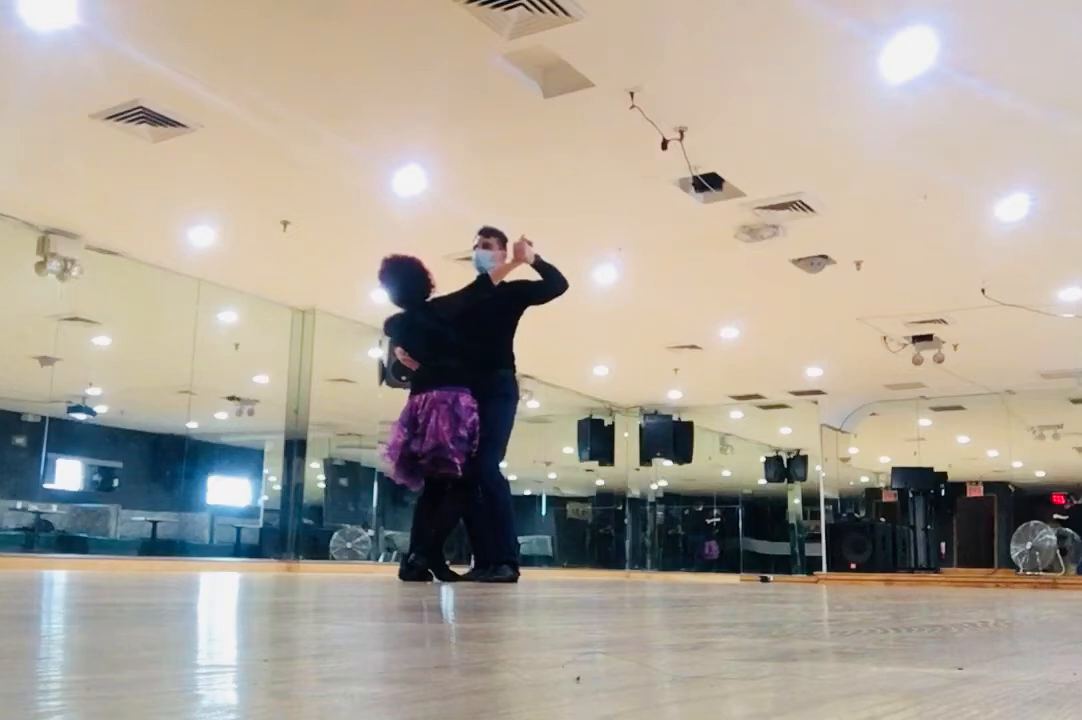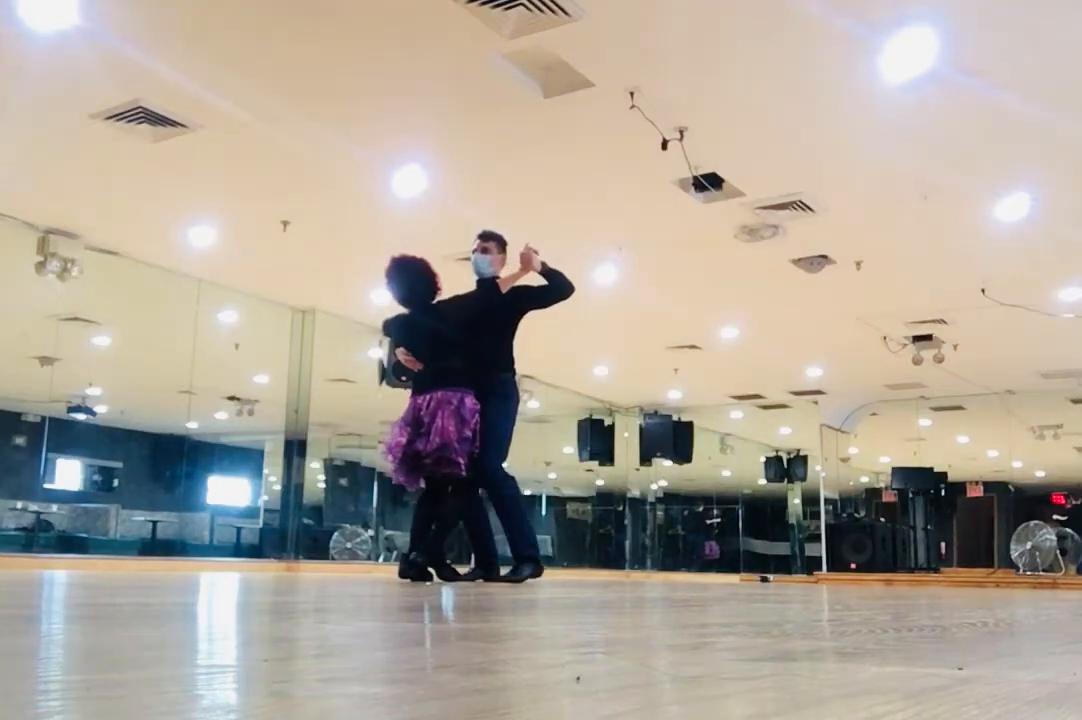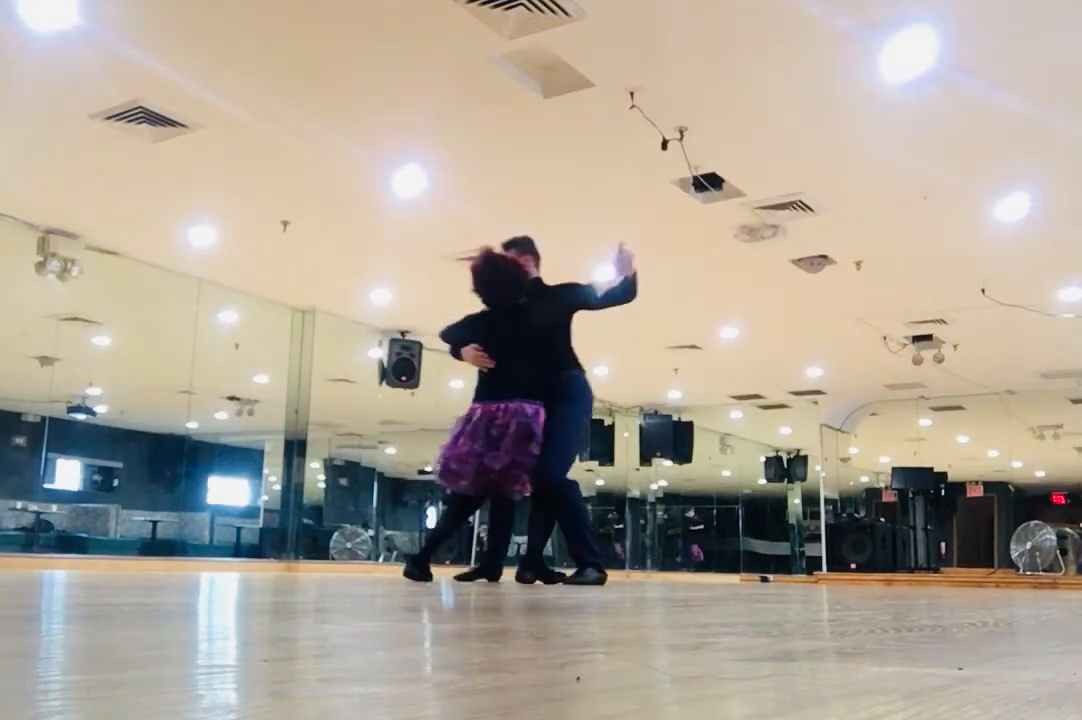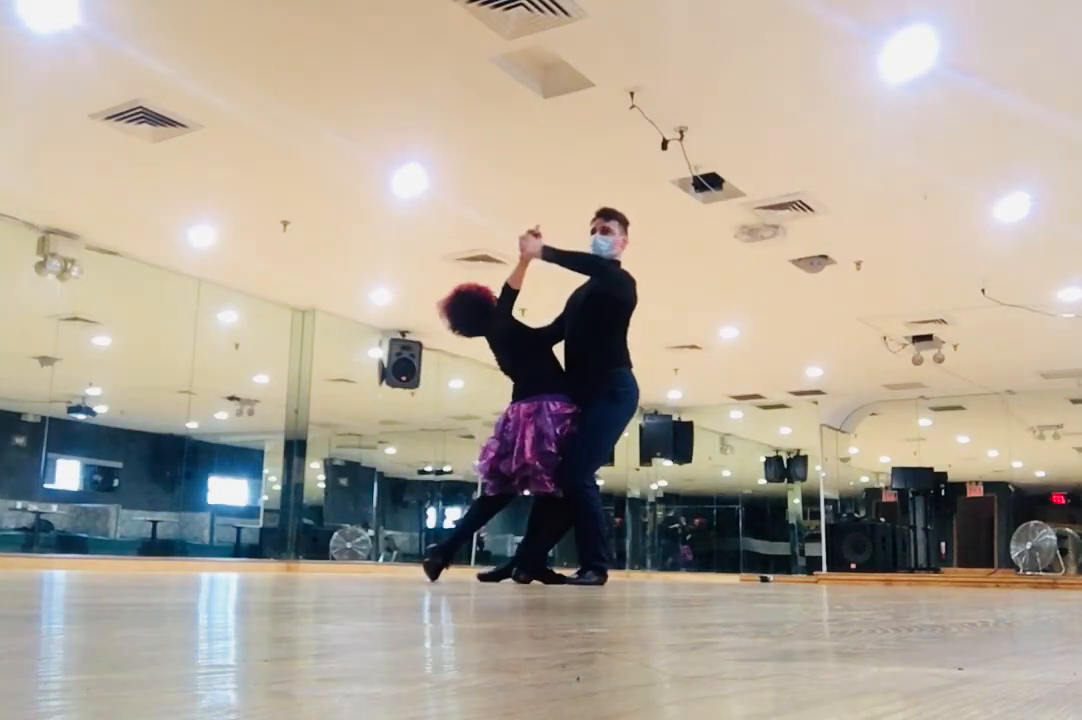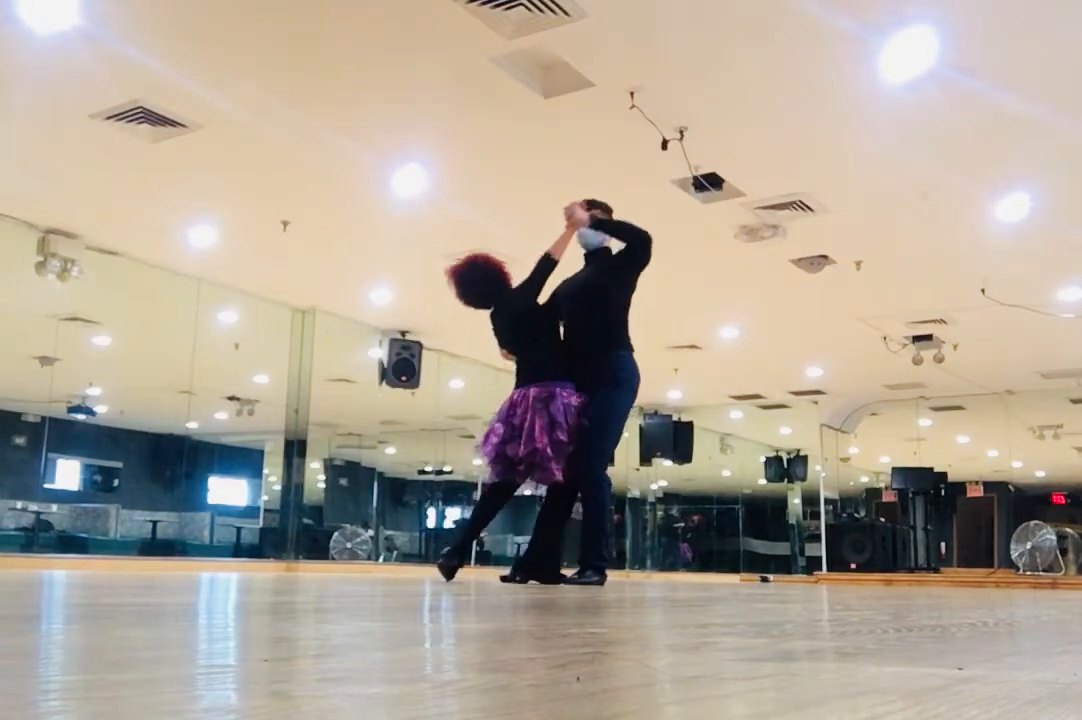
dt=1s
person 1, frame 1
left shoulder: (512, 292)
left elbow: (558, 285)
left wrist: (532, 259)
left hip: (497, 387)
left knee: (486, 467)
right knee: (463, 472)
left ankle: (507, 560)
right ankle: (484, 560)
person 1, frame 2
left shoulder: (513, 296)
right shoulder: (458, 304)
left elbow: (564, 289)
left wrist: (538, 267)
right wrist: (405, 350)
left hip: (497, 390)
left knee: (489, 467)
left ankle: (527, 557)
right ankle: (486, 561)
person 1, frame 3
left shoulder: (561, 296)
left elbow: (622, 295)
left wrist: (626, 273)
right wrist: (466, 351)
left hip: (568, 393)
left knee: (552, 473)
right knee: (541, 476)
left ankle: (591, 563)
right ankle: (534, 560)
person 1, frame 4
left shoulder: (619, 282)
right shoulder: (581, 293)
left elbow: (598, 266)
right elbow: (555, 332)
left wrist: (543, 251)
left hip: (612, 390)
right hip: (583, 394)
left knee: (576, 474)
right knee: (558, 474)
left ankle: (594, 566)
right ankle: (528, 560)
person 1, frame 5
left shoulder: (619, 267)
right shoulder: (570, 284)
left elbow: (642, 240)
left wrist: (590, 219)
left hip: (613, 374)
right hip: (578, 380)
left knee: (590, 467)
right knee: (565, 467)
left ankle: (594, 565)
right ankle: (539, 560)
person 2, frame 1
left shoulder: (395, 325)
right shoulder: (437, 311)
right elbow: (478, 289)
right wrist: (516, 261)
left hip: (420, 403)
right hip: (452, 400)
left knee: (434, 484)
right knee: (462, 480)
left ankle: (414, 558)
right ankle: (429, 553)
person 2, frame 2
left shoulder: (398, 325)
right shoulder: (445, 314)
right elbow: (487, 296)
right wrist: (523, 270)
left hip: (422, 404)
right hip: (455, 401)
left knee: (433, 485)
right knee: (460, 480)
left ankle: (415, 556)
right ankle: (430, 551)
person 2, frame 3
left shoulder: (478, 323)
right shoulder: (530, 315)
left elbow: (448, 335)
left hip: (486, 412)
right hip: (524, 411)
left knee: (471, 491)
right knee: (503, 489)
left ankle: (422, 559)
right ankle: (490, 563)
person 2, frame 4
left shoulder: (504, 334)
right shoulder: (500, 327)
left elbow: (549, 334)
right elbow: (507, 298)
right wrist: (526, 258)
left hip: (529, 411)
right hip: (546, 410)
left knee: (500, 490)
right knee: (552, 490)
left ankle: (444, 551)
right ankle: (529, 562)
person 2, frame 5
left shoulder: (500, 316)
right shoulder: (517, 303)
right elbow: (542, 269)
right wrist: (572, 228)
left hip: (527, 397)
right hip: (553, 395)
left knee: (505, 481)
right knee: (562, 480)
left ankle: (458, 550)
